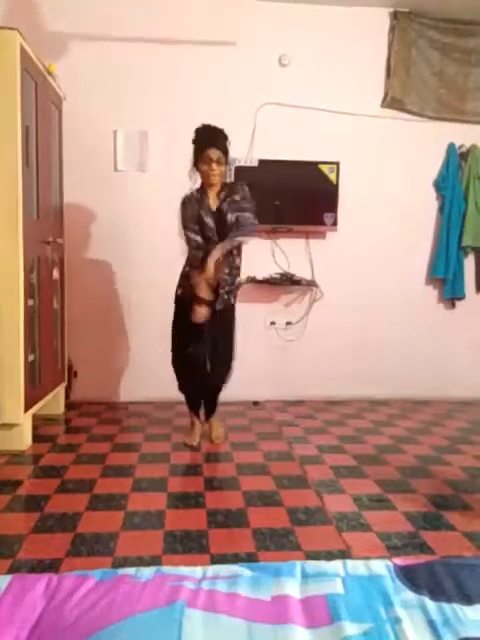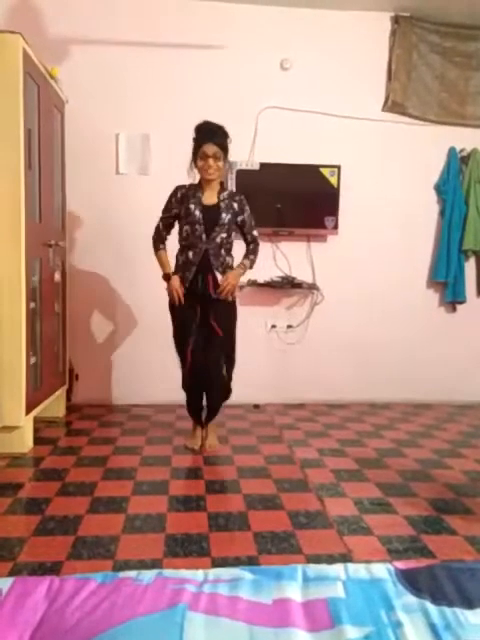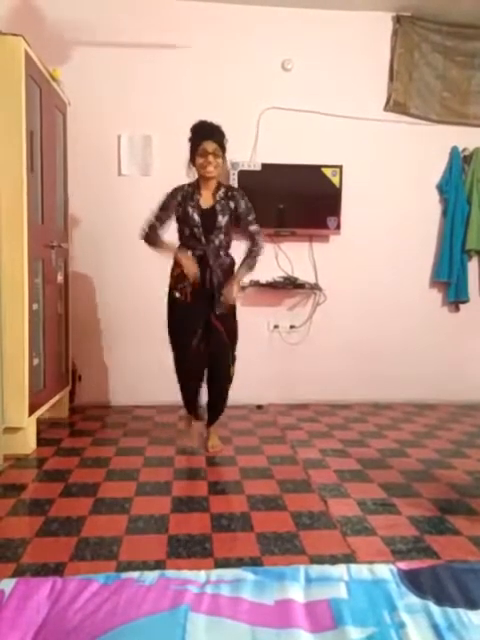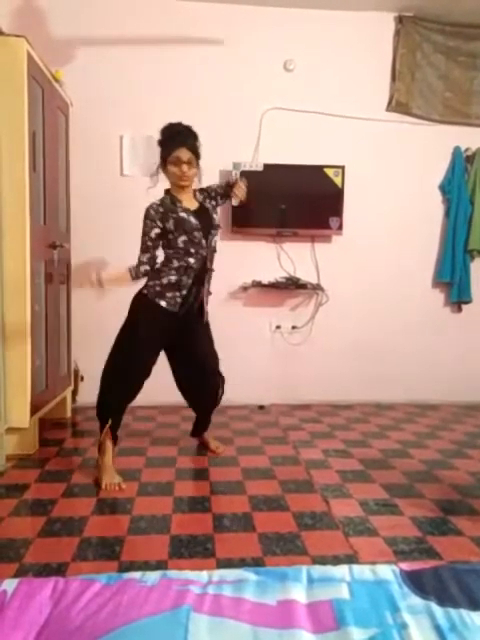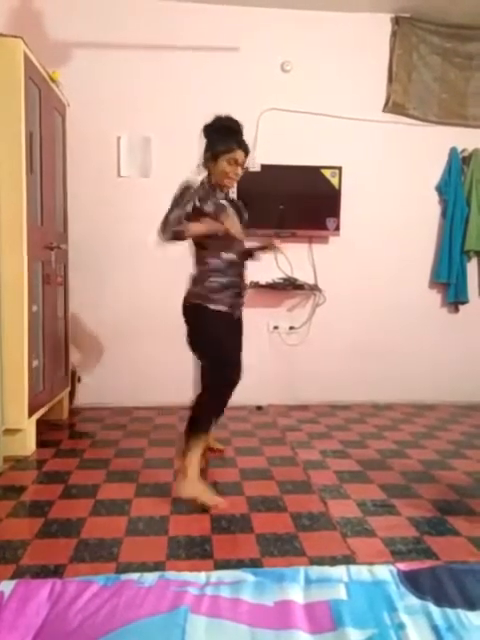
dt=1s
person 1, frame 1
left shoulder: (238, 193)
right shoulder: (191, 202)
left elbow: (246, 226)
right elbow: (193, 247)
left wrist: (217, 253)
right wrist: (201, 295)
left hip: (225, 286)
right hip: (194, 285)
left knee: (218, 357)
right knee: (188, 354)
left ankle: (211, 414)
right ankle: (195, 417)
person 1, frame 2
left shoulder: (236, 201)
right shoulder: (181, 196)
left elbow: (253, 244)
right elbow: (159, 238)
left wrist: (237, 272)
right wrist: (169, 275)
left hip: (219, 287)
right hip: (186, 283)
left knee: (217, 359)
right knee: (190, 358)
left ankle: (211, 424)
right ankle: (196, 424)
person 1, frame 3
left shoulder: (235, 198)
right shoulder: (180, 195)
left elbow: (255, 242)
right elbow: (150, 232)
left wrist: (237, 279)
right wrist: (178, 253)
left hip: (219, 288)
right hip: (185, 287)
left knee: (221, 362)
right knee: (189, 360)
left ankle: (212, 427)
right ankle: (192, 416)
person 1, frame 4
left shoulder: (207, 198)
right shoulder: (159, 211)
left elbow: (227, 190)
right elbow: (145, 265)
left wrist: (236, 187)
right wrist: (113, 277)
left hip: (193, 307)
right hip: (159, 302)
left knee: (209, 379)
right knee: (126, 375)
left ankle: (201, 432)
right ankle: (105, 456)
person 1, frame 5
left shoulder: (228, 201)
right shoulder: (195, 193)
right elbow: (169, 229)
left wrist: (260, 246)
right wrist: (214, 226)
left hip: (226, 303)
right hip: (208, 304)
left knee: (224, 377)
right knee: (220, 379)
left ankle: (201, 436)
right ankle: (189, 476)
